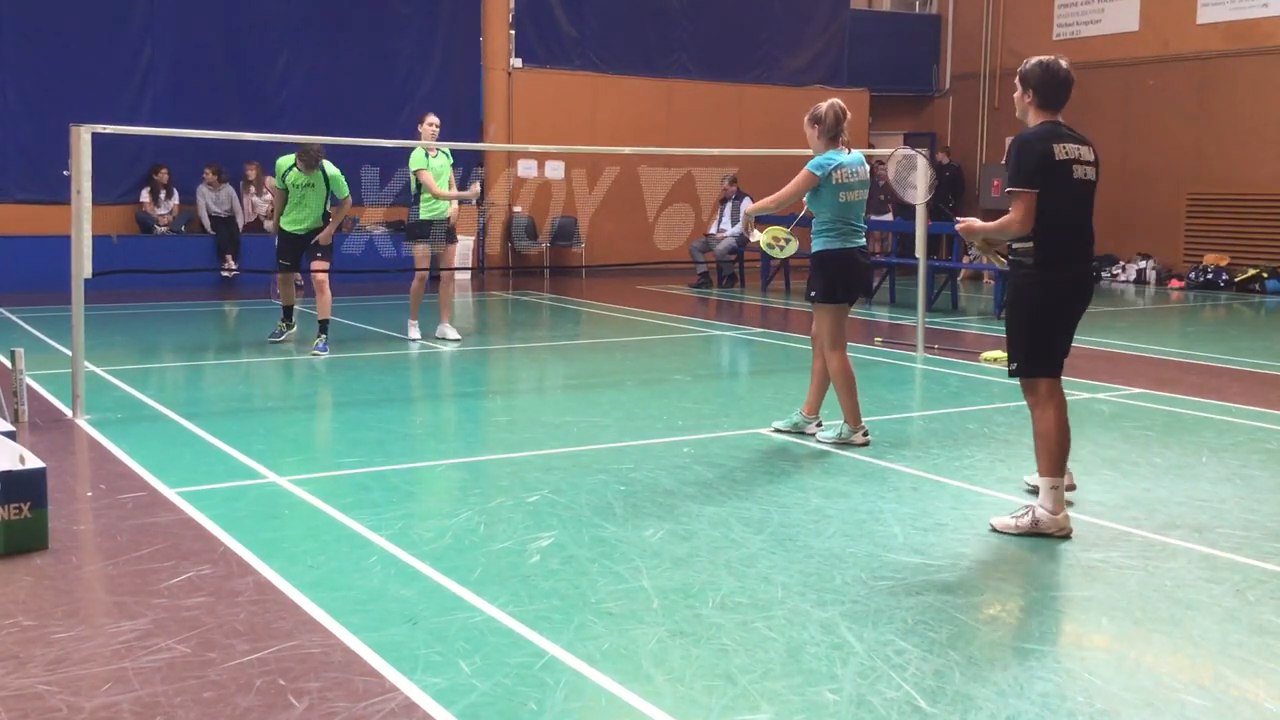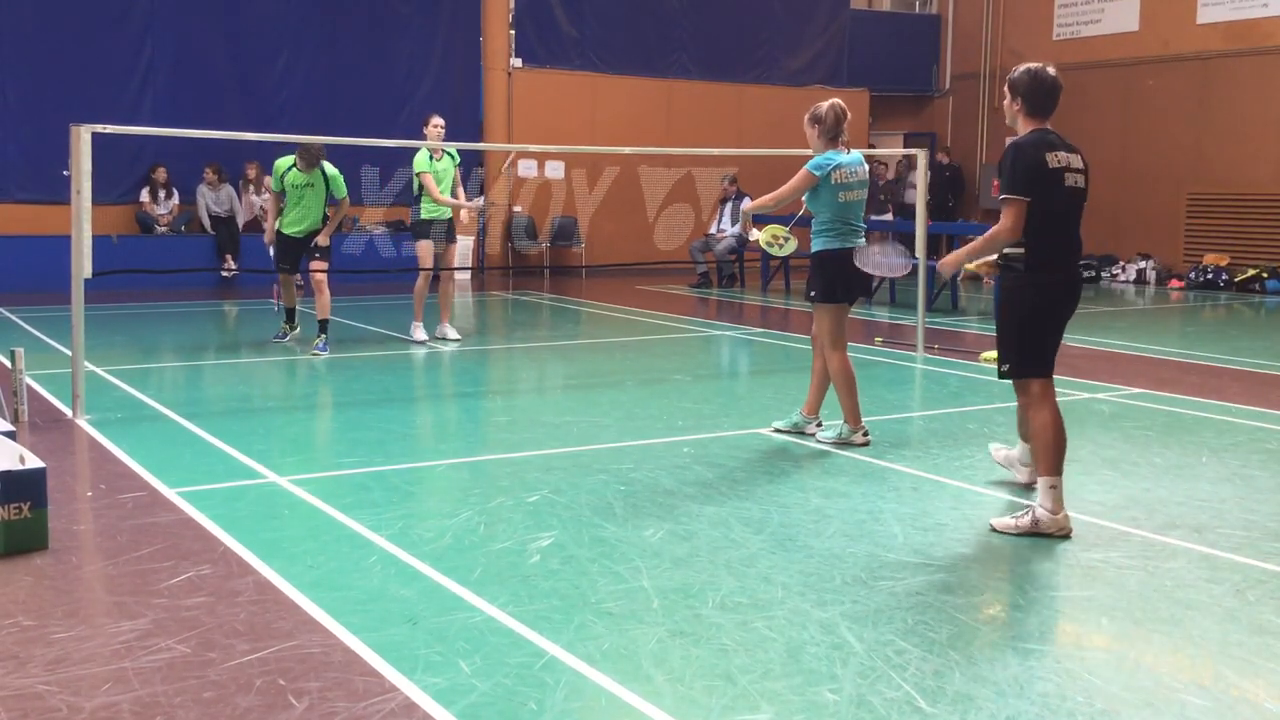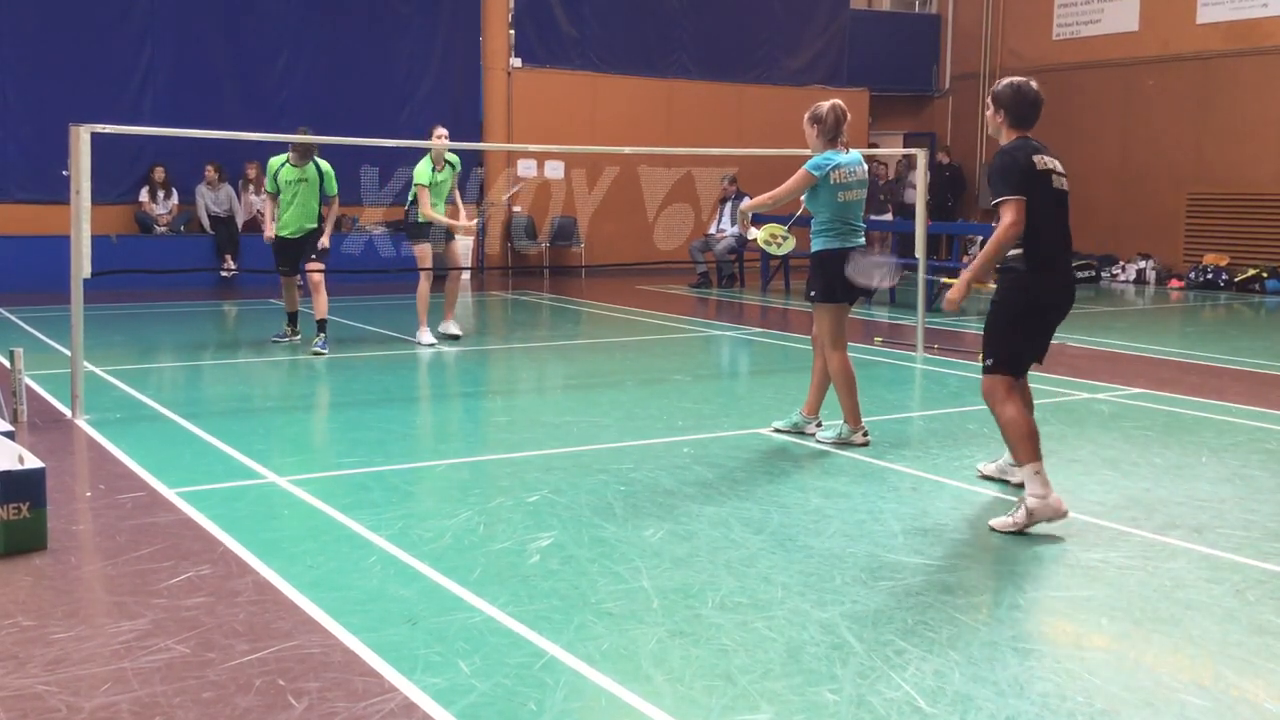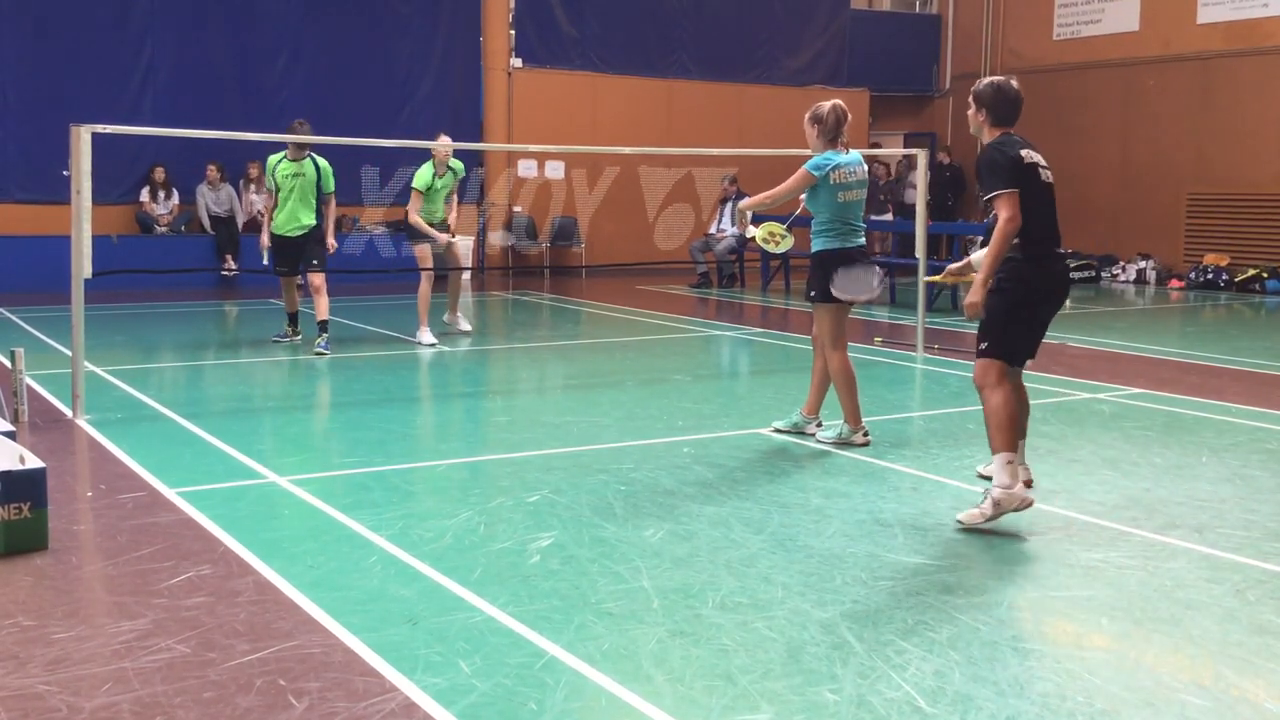
dt=0.2s
person 1, frame 1
left shoulder: (1029, 143)
right shoulder: (1084, 147)
left elbow: (1021, 221)
left wrist: (980, 229)
right wrist: (999, 237)
left hip: (1039, 280)
right hip: (1076, 277)
left knee: (1041, 389)
right knee: (1048, 380)
left ankle: (1050, 509)
right ankle: (1055, 473)
person 1, frame 2
left shoulder: (1021, 151)
right shoulder: (1073, 154)
left elbow: (1010, 229)
left wrist: (962, 256)
right wrist: (995, 254)
left hip: (1029, 283)
right hip: (1063, 280)
left knee: (1036, 390)
right knee: (1032, 379)
left ankle: (1050, 508)
right ankle: (1026, 458)
person 1, frame 3
left shoulder: (1009, 158)
right shoulder: (1047, 159)
left elbow: (1012, 227)
left wrist: (966, 280)
right wrist: (991, 269)
left hip: (1027, 286)
right hip: (1057, 283)
left knee: (998, 388)
right knee: (1013, 378)
left ankle: (1040, 495)
right ankle: (1018, 463)
person 1, frame 4
left shoulder: (995, 153)
right shoulder: (1026, 152)
left elbow: (1009, 221)
left wrist: (980, 282)
right wrist: (973, 261)
left hip: (1023, 278)
right hip: (1048, 274)
left knee: (989, 374)
right knee: (1009, 370)
left ankle: (1007, 485)
right ankle: (1014, 463)
person 2, frame 1
left shoulder: (823, 164)
right shoulder: (858, 160)
left elbow: (777, 201)
left wrist: (748, 210)
left hip: (832, 260)
right hip: (854, 257)
left knee: (833, 347)
right knee: (820, 339)
left ankle: (854, 427)
right ankle: (809, 416)
person 2, frame 2
left shoulder: (822, 164)
right shoulder: (858, 161)
left elbow: (775, 200)
left wrist: (746, 208)
left hip: (831, 260)
right hip: (854, 257)
left knee: (833, 346)
right knee: (820, 339)
left ankle: (854, 427)
right ankle: (809, 416)
person 2, frame 3
left shoulder: (821, 164)
right shoulder: (857, 160)
left elbow: (774, 199)
left wrist: (745, 207)
left hip: (831, 260)
right hip: (853, 257)
left knee: (834, 346)
right knee: (821, 339)
left ankle: (854, 427)
right ankle: (809, 415)
person 2, frame 4
left shoulder: (821, 164)
right shoulder: (857, 160)
left elbow: (773, 198)
left wrist: (743, 205)
left hip: (831, 259)
right hip: (855, 255)
left knee: (834, 346)
right knee: (821, 339)
left ankle: (854, 427)
right ankle: (809, 415)
person 3, frame 1
left shoulder: (445, 153)
right shoulder: (417, 157)
right elbow: (436, 192)
left wrist: (455, 205)
right wrist: (467, 194)
left hip: (445, 220)
right hip: (422, 220)
left knee: (448, 274)
right knee: (421, 274)
left ankle: (444, 325)
right ankle: (413, 322)
person 3, frame 2
left shoulder: (452, 154)
right shoulder: (421, 159)
left elbow: (458, 185)
right elbow: (436, 197)
left wrist: (463, 208)
right wrist: (468, 205)
left hip: (446, 219)
right hip: (424, 219)
left knee: (448, 274)
right knee: (426, 272)
left ankle: (444, 325)
right ankle: (417, 324)
person 3, frame 3
left shoulder: (453, 161)
right shoulder: (422, 169)
right elbow: (426, 212)
left wrist: (461, 211)
right wrist: (457, 224)
left hip: (441, 221)
right hip: (419, 221)
left knee: (456, 268)
right knee: (426, 273)
left ankle: (448, 321)
right ankle: (423, 330)
person 3, frame 4
left shoulder: (457, 167)
right shoulder: (423, 174)
right elbow: (413, 216)
left wrist: (453, 213)
right wrist: (436, 236)
left hip: (439, 220)
right hip: (419, 223)
left knee: (457, 267)
right knee: (428, 274)
left ankle: (453, 314)
right ankle: (423, 329)
person 4, frame 1
left shoulder: (331, 173)
right shoulder: (282, 164)
left elbow: (346, 202)
right elbow: (280, 192)
left wrist: (329, 230)
right wrist: (276, 222)
left hip: (318, 231)
right hip: (289, 229)
left knee: (320, 279)
right knee: (284, 277)
left ankle: (322, 336)
right ankle: (287, 321)
person 4, frame 2
left shoulder: (330, 173)
right shoulder: (281, 166)
left elbow: (344, 203)
right elbow: (275, 196)
left wrist: (327, 232)
right wrist: (269, 228)
left hip: (317, 232)
right hip: (287, 231)
left knee: (319, 280)
right knee: (285, 279)
left ankle: (323, 336)
right ankle: (290, 323)
person 4, frame 3
left shoulder: (323, 169)
right shoulder: (274, 165)
left elbow: (333, 202)
right elbow: (271, 198)
left wrist: (327, 234)
right wrist: (268, 224)
left hip: (313, 232)
right hip: (284, 233)
left knee: (316, 280)
right knee: (287, 282)
left ankle: (321, 335)
right ankle: (292, 327)
person 4, frame 4
left shoulder: (321, 165)
right shoulder: (273, 162)
left elbow: (330, 201)
right elbow: (271, 198)
left wrist: (330, 234)
right wrist: (265, 230)
left hip: (312, 232)
right hip: (282, 232)
left knee: (317, 283)
right knee: (287, 283)
left ankle: (323, 335)
right ankle: (293, 327)
